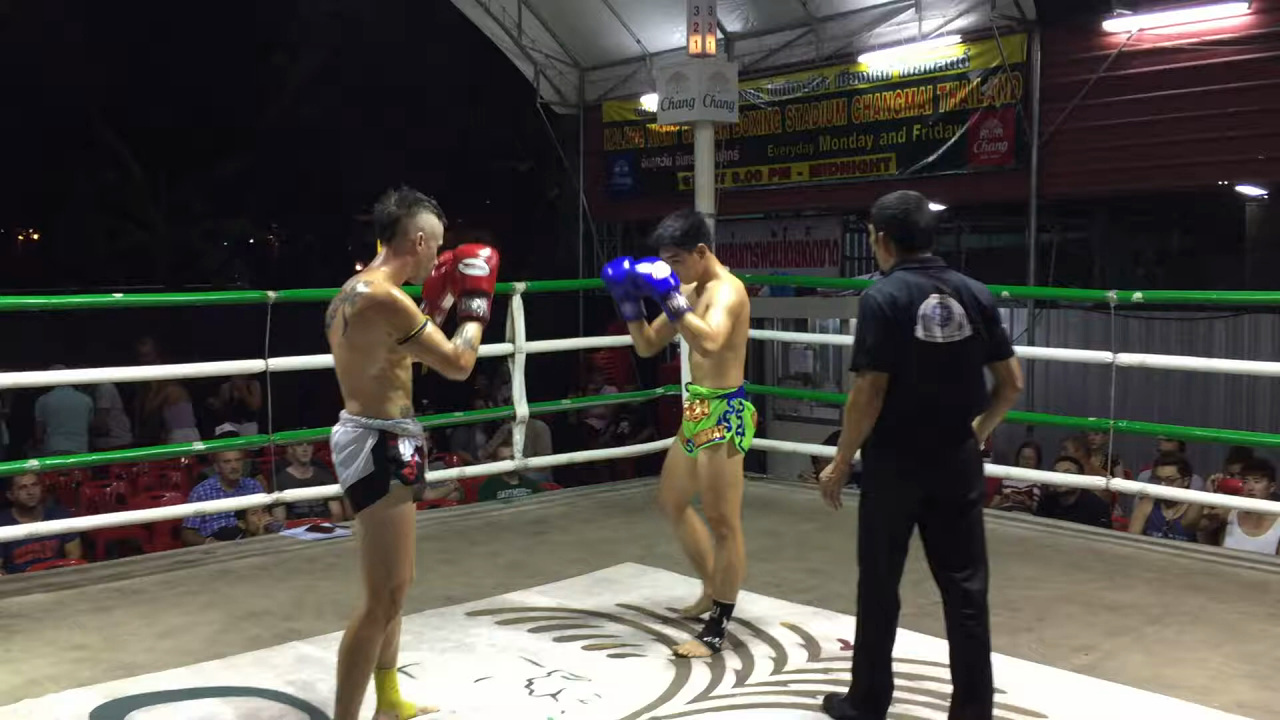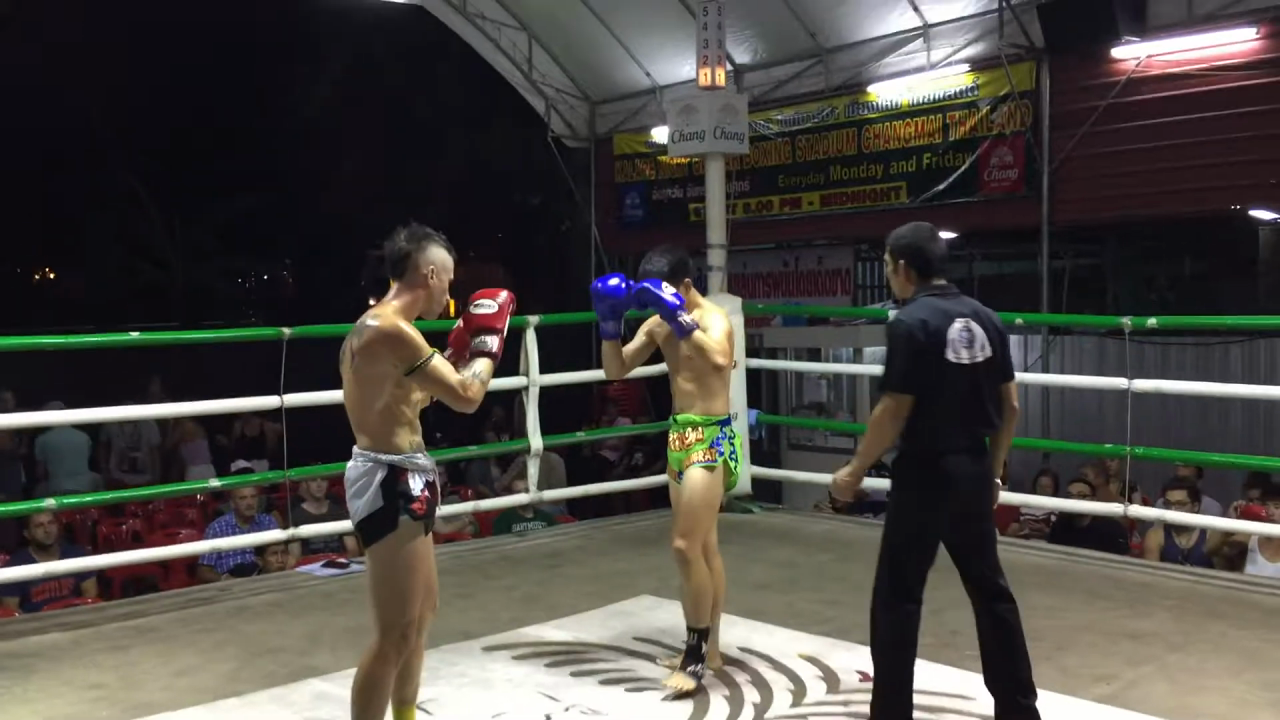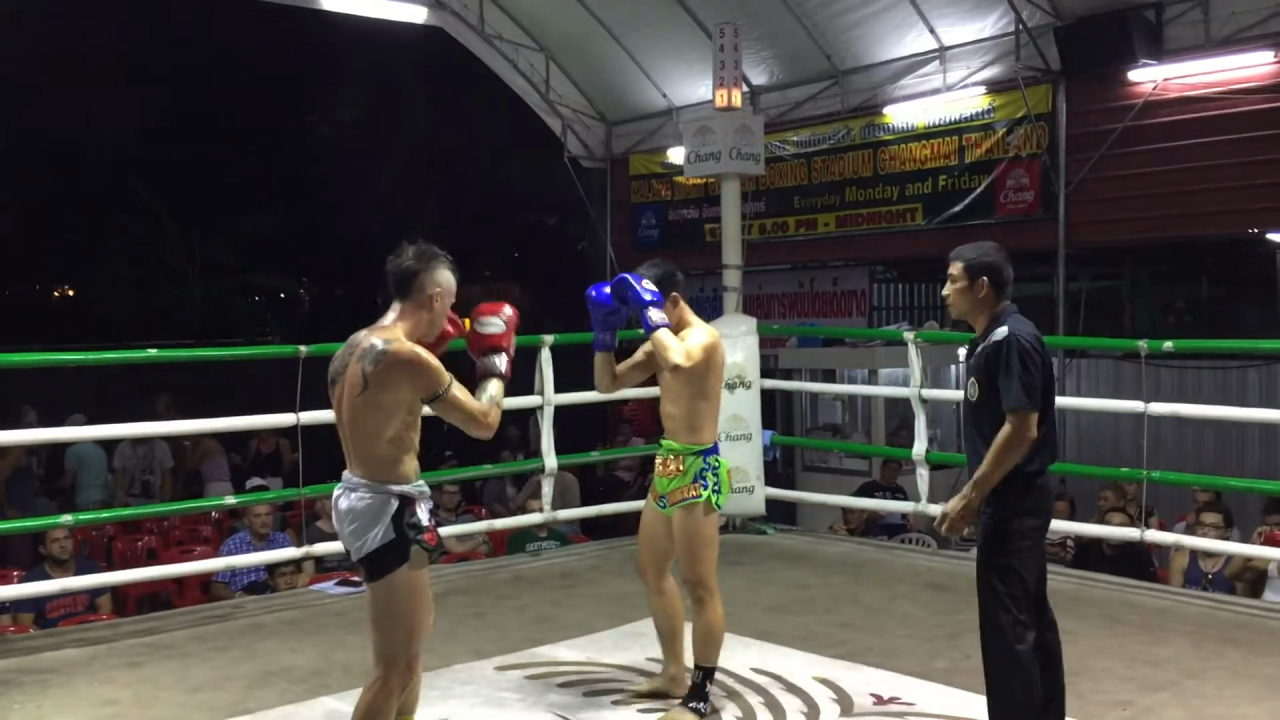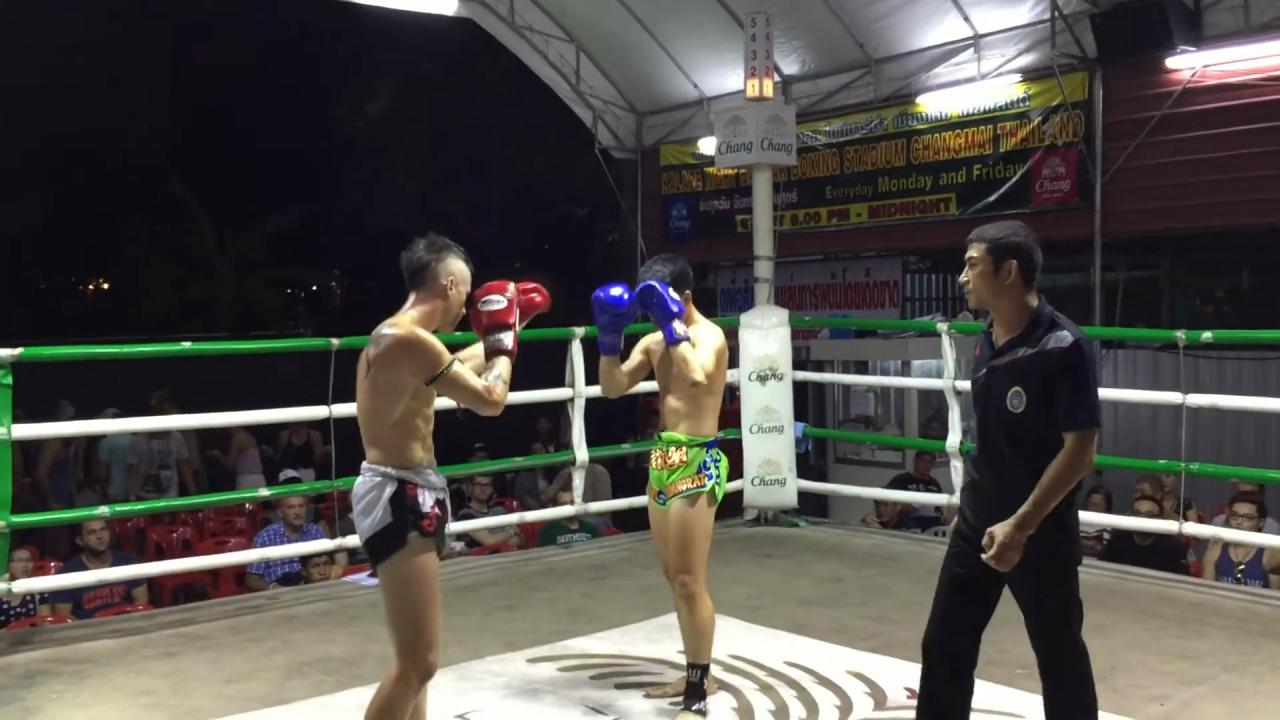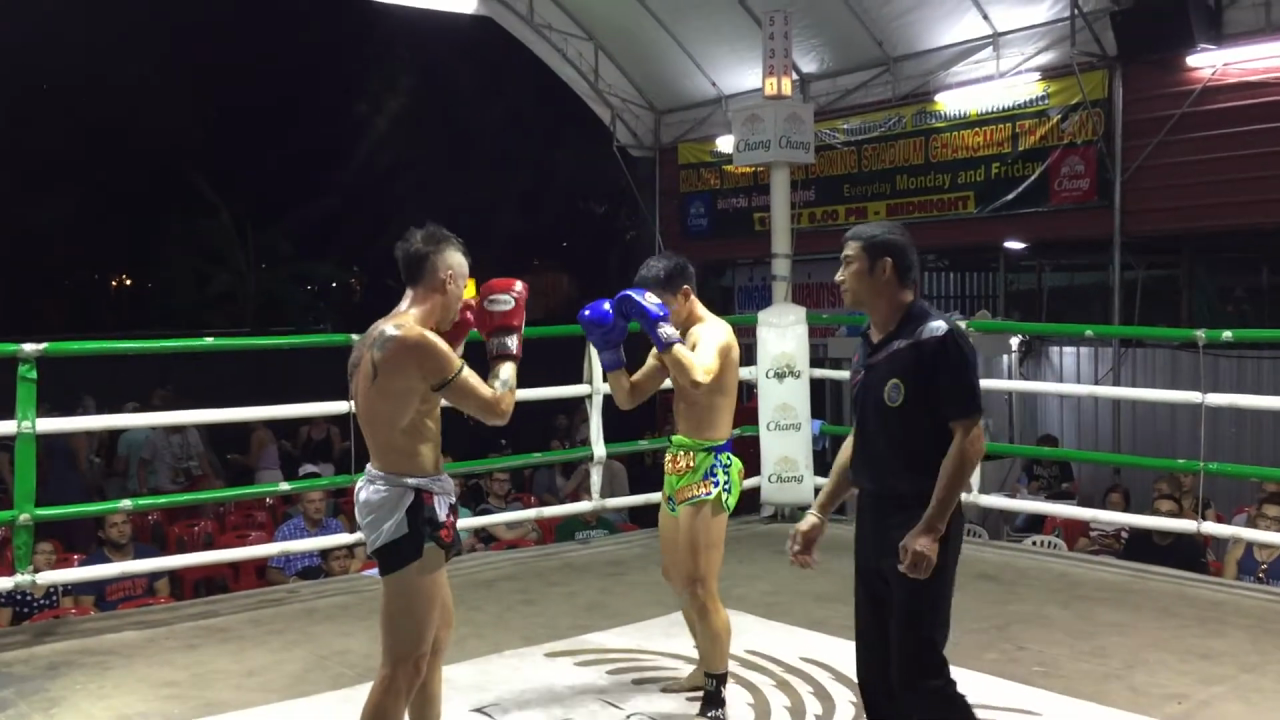
dt=0.7s
person 1, frame 1
left shoulder: (882, 298)
right shoulder: (975, 294)
left elbow: (869, 393)
right elbow: (1010, 384)
left wrist: (840, 462)
left hip: (894, 459)
right hip: (957, 458)
left knee: (879, 582)
right knee: (966, 586)
person 1, frame 2
left shoulder: (910, 322)
right shoulder: (985, 318)
left elbow: (894, 412)
right elbow: (1009, 406)
left wrist: (855, 469)
right wrist: (993, 470)
left hip: (924, 475)
right hip: (973, 471)
left knee: (897, 600)
right knee: (990, 590)
person 1, frame 3
left shoulder: (1011, 340)
right shoulder: (995, 339)
left elbow: (1022, 429)
left wrist: (969, 495)
right wrist: (974, 492)
left hip: (1011, 501)
right hip: (1011, 498)
left knee: (1004, 627)
right knee: (1032, 618)
person 1, frame 4
left shoulder: (1063, 346)
right shoulder: (986, 340)
left elbow: (1080, 449)
left wrist: (1022, 525)
left hip: (1041, 524)
right hip: (979, 514)
left knee: (1059, 653)
right knee: (945, 642)
person 1, frame 5
left shoulder: (938, 339)
right shoulder: (868, 345)
left elbow: (969, 440)
left wrist: (930, 529)
right wrist: (819, 513)
left hip: (921, 530)
right hip: (874, 526)
left knee: (919, 672)
right knee: (877, 671)
person 2, frame 1
left shoulder: (354, 290)
right shoulder: (385, 298)
right elbow: (457, 364)
left wrist: (436, 301)
right wrist: (475, 302)
left hip: (371, 438)
right hip: (379, 446)
left knee: (396, 581)
right knee: (384, 594)
person 2, frame 2
left shoulder: (373, 326)
right shoulder: (393, 332)
right elbow: (466, 397)
left wrist: (457, 347)
right wrist: (488, 338)
left hip: (398, 480)
right hip: (391, 482)
left knee: (422, 611)
right knee: (395, 634)
person 2, frame 3
left shoulder: (355, 346)
right shoulder: (408, 358)
right elbow: (484, 423)
right wrist: (496, 359)
left hip: (360, 497)
right hip: (389, 510)
left knee: (417, 626)
right knee: (397, 664)
person 2, frame 4
left shoulder: (394, 336)
right shoulder: (410, 340)
left elbow: (464, 365)
right elbow: (489, 400)
left wrist: (513, 320)
right wrist: (502, 333)
left hip: (401, 496)
right hip: (401, 500)
left knee: (417, 649)
right knee: (417, 660)
person 2, frame 5
left shoulder: (377, 336)
right shoulder: (416, 343)
right elbow: (497, 409)
left wrist: (456, 334)
right wrist: (505, 334)
left hip: (396, 495)
right hip: (410, 504)
left knee: (437, 632)
right knee: (405, 664)
person 3, frame 1
left shoulder: (727, 291)
right shoulder: (688, 293)
left elbow: (710, 344)
right elbow: (646, 346)
left wrist: (669, 295)
right wrist: (630, 301)
left hip: (723, 413)
right hip: (696, 409)
left knee: (722, 523)
right knee: (671, 502)
left ankle: (716, 630)
right ankle: (712, 588)
person 3, frame 2
left shoulder: (713, 318)
right shoulder: (657, 325)
left elbow: (720, 360)
right elbow: (615, 370)
left wrist: (678, 315)
right wrist: (610, 321)
left hip: (711, 440)
right hip: (679, 439)
left knee: (685, 545)
right knee: (703, 547)
left ankle: (695, 659)
right ankle: (706, 647)
person 3, frame 3
left shoulder: (702, 337)
right shoulder: (658, 344)
left elbow: (678, 363)
right elbow: (607, 384)
left wrist: (652, 314)
right wrist: (604, 333)
left hip: (696, 470)
right hip: (667, 466)
left knee: (698, 586)
right knee: (651, 571)
right ankle: (673, 672)
person 3, frame 4
left shoulder: (708, 335)
right shoulder: (653, 342)
left elbow: (697, 379)
right elbow: (612, 387)
left wrist: (673, 324)
right wrist: (609, 335)
left hip: (696, 462)
right hip: (662, 460)
left knee: (689, 581)
right knee: (676, 577)
right ankle: (697, 675)
person 3, frame 5
left shoulder: (715, 334)
right shoulder: (670, 344)
left elbow: (699, 377)
right elbow: (627, 398)
left wrist: (658, 326)
right wrist: (610, 347)
left hip: (708, 466)
right hip: (679, 462)
left knee: (699, 587)
right knee: (676, 575)
right ankle: (710, 666)
